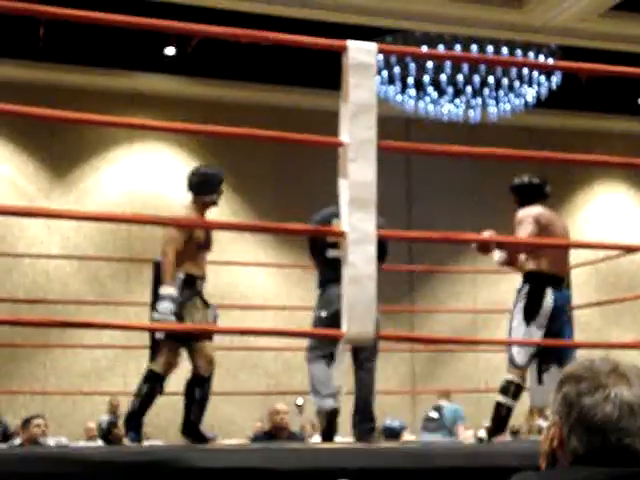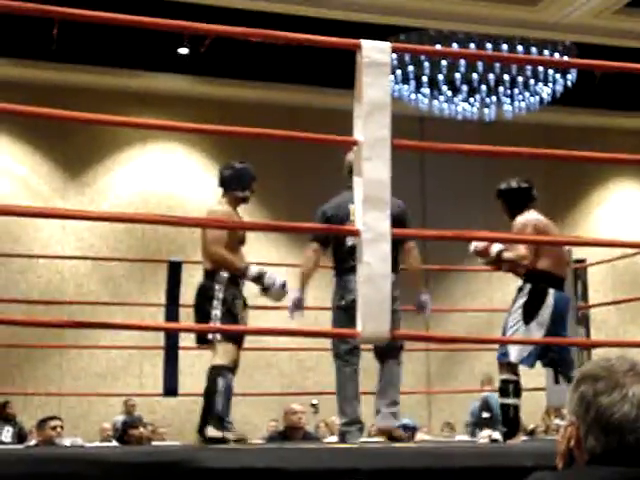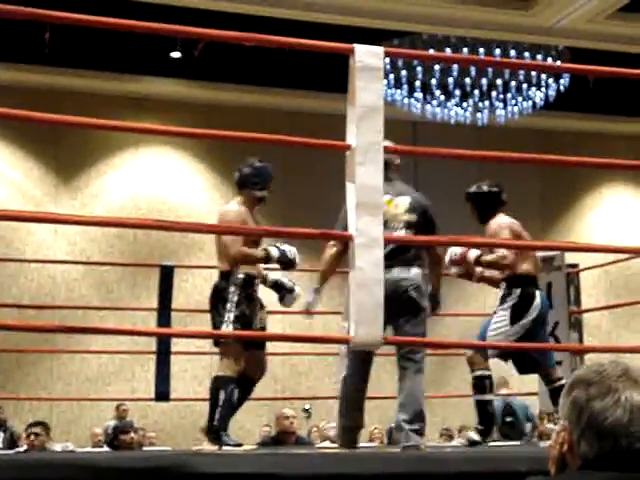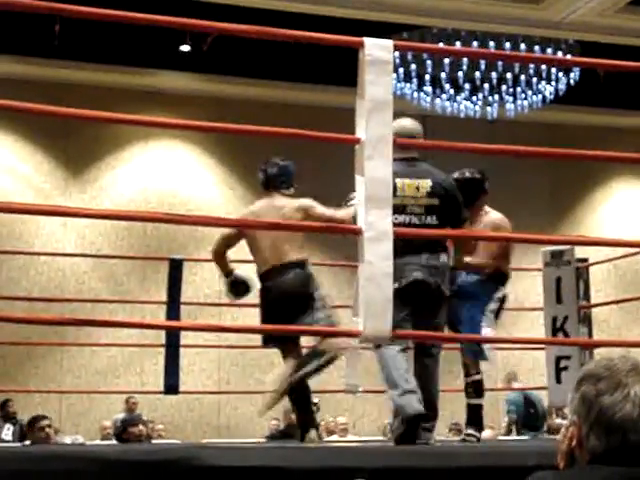
dt=0.4s
person 1, frame 1
left shoulder: (320, 219)
right shoulder: (375, 223)
left hip: (331, 294)
left knee: (318, 356)
right knee: (365, 366)
left ankle: (327, 403)
right ankle: (364, 431)
person 1, frame 2
left shoulder: (333, 207)
right shoulder: (395, 206)
left elbow: (314, 250)
right elbow: (409, 249)
left wrist: (300, 290)
right wrist: (421, 291)
left hip: (348, 285)
left knee: (347, 359)
right knee: (390, 355)
left ankle: (351, 430)
right ankle: (387, 417)
person 1, frame 3
right shoulder: (418, 201)
left elbow: (336, 247)
right elbow: (433, 252)
left wrist: (317, 289)
right wrist: (436, 291)
right hip: (411, 281)
left knee: (358, 361)
right knee: (411, 359)
left ankle: (348, 435)
right ankle: (410, 434)
person 1, frame 4
right shoulder: (443, 180)
right elbow: (460, 233)
right wrist: (444, 256)
left hip: (397, 267)
right hip: (435, 267)
left knee: (389, 341)
right knee: (429, 350)
left ankle: (407, 404)
right ankle: (424, 430)
person 2, frame 1
left shoulder: (202, 221)
right shoulder: (187, 218)
right elbow: (169, 254)
left wrist: (206, 304)
right wrist: (167, 293)
left hip: (193, 296)
right hip: (177, 292)
left knee: (205, 362)
right knee: (166, 360)
left ankle: (191, 429)
right ankle: (132, 422)
person 2, frame 2
left shoulder: (231, 215)
right shoulder: (221, 212)
right elbow: (216, 254)
left wrist: (261, 278)
right wrist: (253, 272)
left hip: (231, 292)
right hip: (219, 289)
left knee: (229, 358)
right knee: (226, 352)
left ankle: (209, 426)
right ankle: (218, 423)
person 2, frame 3
left shoulder: (247, 214)
right shoulder: (233, 212)
right elbow: (234, 254)
left wrist: (271, 280)
right wrist: (273, 254)
left hip: (247, 294)
right hip: (233, 292)
left knee: (255, 366)
right knee: (231, 361)
left ankle: (217, 425)
right ankle: (216, 434)
person 2, frame 4
left shoulder: (247, 215)
right shoulder: (299, 206)
left elbow: (218, 251)
right elbow: (342, 218)
left wrist: (231, 276)
right wrist: (356, 206)
left hip: (270, 289)
right hip: (296, 281)
left knee: (294, 357)
right knee: (332, 345)
left ankle: (308, 428)
right ankle: (287, 381)
person 3, frame 1
left shoulder: (527, 214)
right shoulder: (558, 221)
left elbow: (521, 246)
left wrist: (494, 243)
right wrist: (509, 258)
left hip: (537, 292)
right hip: (559, 293)
left knee: (517, 363)
right knee: (566, 362)
left ankle: (496, 428)
person 3, frame 2
left shoulder: (525, 221)
right shoulder: (547, 224)
left elbow: (523, 259)
left wrist: (494, 252)
right wrist: (503, 262)
left hip: (538, 293)
right hip: (558, 295)
left knee: (508, 360)
right knee: (565, 365)
left ankle: (509, 428)
person 3, frame 3
left shoulder: (497, 224)
right shoulder: (509, 226)
left elbow: (505, 260)
left wrist: (471, 256)
right wrist: (472, 272)
left hip: (521, 297)
right hip: (533, 297)
left knee: (477, 355)
right knee: (545, 367)
left ankle: (485, 427)
person 3, frame 4
left shoulder: (494, 221)
left elbow: (483, 263)
left wrist: (454, 260)
left hip: (485, 290)
right hip: (460, 288)
left knee: (470, 358)
left ankle: (474, 427)
